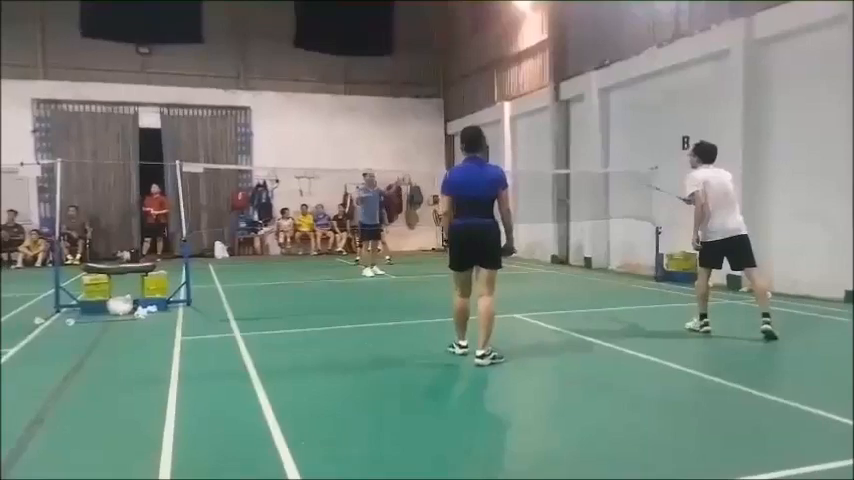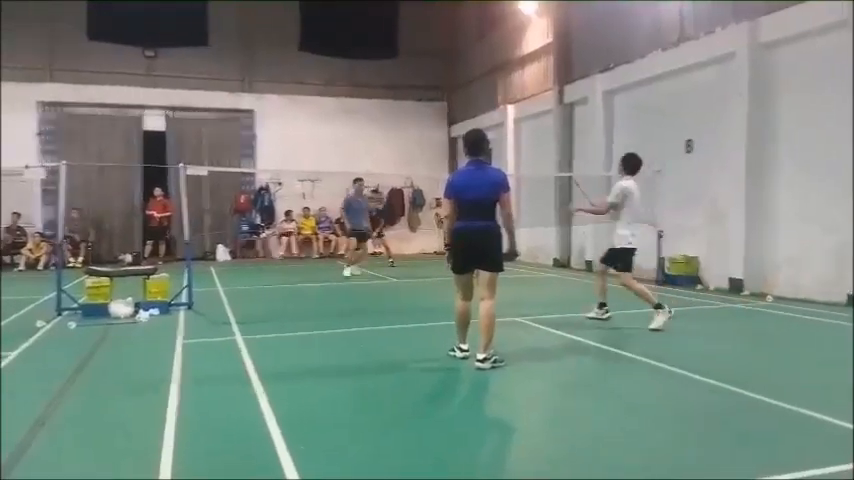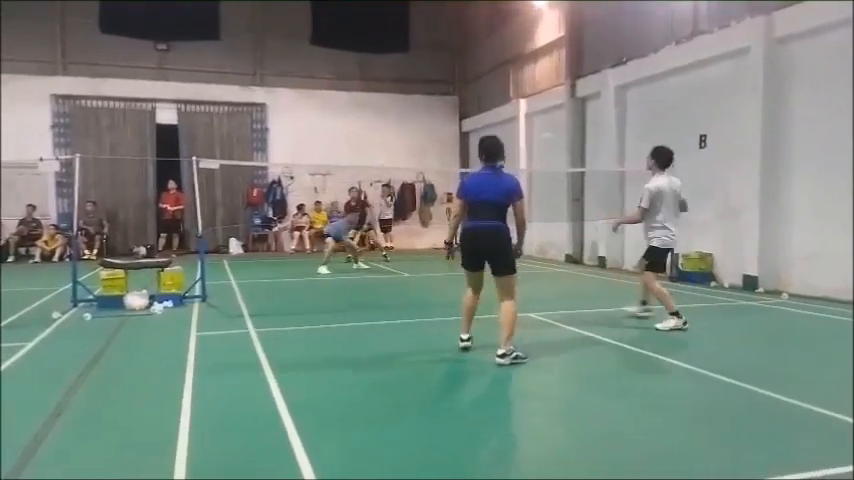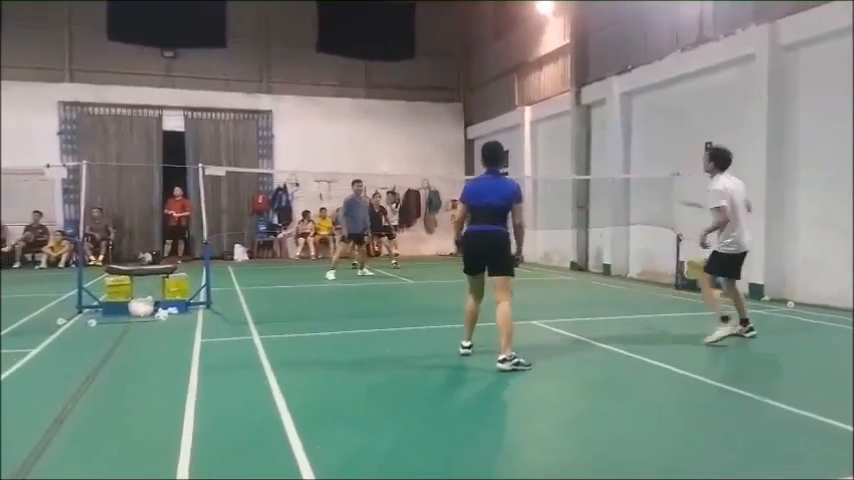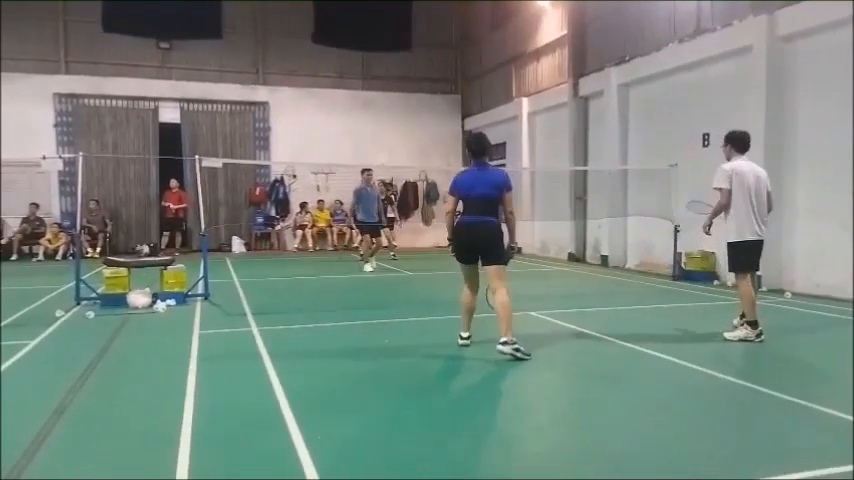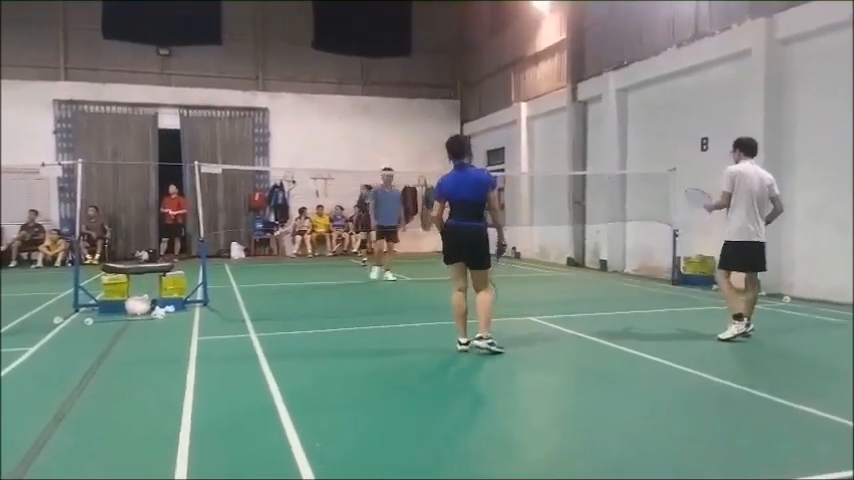
dt=0.7s
person 1, frame 1
left shoulder: (452, 175)
right shoulder: (496, 173)
left elbow: (445, 213)
right elbow: (505, 210)
left wrist: (450, 239)
right wrist: (509, 239)
left hip: (460, 235)
right hip: (487, 234)
left knee: (461, 293)
right knee: (486, 294)
left ankle: (461, 342)
right ankle: (483, 351)
person 1, frame 2
left shoulder: (455, 179)
right shoulder: (498, 177)
left elbow: (449, 216)
right elbow: (507, 214)
left wrist: (448, 245)
right wrist: (512, 243)
left hip: (462, 238)
right hip: (488, 238)
left knee: (463, 296)
right knee: (487, 298)
left ankle: (461, 346)
right ankle: (484, 354)
person 1, frame 3
left shoulder: (468, 181)
right shoulder: (511, 183)
left elbow: (457, 215)
right elbow: (521, 220)
left wrist: (449, 241)
right wrist: (520, 244)
left hip: (471, 238)
right hip: (498, 238)
left knee: (472, 288)
right knee: (508, 297)
left ankle: (465, 336)
right ankle: (505, 350)
person 1, frame 4
left shoulder: (471, 186)
right shoulder: (512, 187)
left elbow: (460, 219)
right elbow: (518, 224)
left wrist: (459, 242)
right wrist: (519, 251)
left hip: (472, 240)
right hip: (497, 242)
left knee: (474, 295)
right knee: (503, 300)
left ankle: (466, 342)
right ankle: (506, 356)
person 1, frame 5
left shoulder: (460, 178)
right shoulder: (501, 176)
left elbow: (449, 211)
right elbow: (509, 212)
left wrist: (451, 239)
right wrist: (512, 241)
left hip: (464, 232)
right hip: (490, 232)
left knee: (470, 286)
right knee: (499, 288)
left ankle: (465, 333)
right ankle: (506, 339)
person 1, frame 6
left shoulder: (445, 182)
right shoulder: (484, 177)
left elbow: (437, 216)
right elbow: (494, 210)
right wrist: (501, 237)
left hip: (453, 234)
right hip: (476, 234)
left knee: (459, 289)
right knee: (483, 289)
left ankle: (462, 339)
right ankle: (483, 335)
person 2, frame 1
left shoulder: (695, 176)
right shoulder: (726, 174)
left elbow: (701, 205)
left wrist: (695, 233)
left hip: (713, 234)
right hip: (737, 231)
left knee: (703, 275)
right knee: (753, 275)
left ankle: (702, 320)
right ankle: (766, 320)
person 2, frame 2
left shoulder: (622, 185)
right shoulder: (633, 187)
left elbow: (604, 209)
left wrist: (581, 209)
left hip: (624, 242)
right hip: (621, 241)
left knee: (626, 281)
right knee: (601, 270)
left ankle: (661, 309)
right ankle: (602, 308)
person 2, frame 3
left shoulder: (651, 187)
right shoulder: (675, 182)
left elbow: (638, 217)
right elbow: (683, 207)
left wrist: (619, 221)
left hip: (659, 240)
right hip: (666, 237)
left knee: (649, 279)
right knee: (643, 267)
left ankle: (676, 317)
right ankle: (644, 305)
person 2, frame 4
left shoulder: (717, 187)
right shoulder: (736, 182)
left elbow: (724, 218)
right elbow: (747, 208)
left wrist: (705, 232)
left hip: (728, 245)
right hip: (741, 244)
left knee: (706, 282)
right knee: (730, 284)
left ankle: (725, 323)
right ankle: (745, 324)
person 2, frame 5
left shoulder: (728, 168)
right shoulder: (760, 171)
left elbow: (724, 201)
right elbow: (769, 205)
left wrist: (709, 219)
left hip: (739, 233)
right hip: (758, 232)
left knee: (742, 277)
right knee: (749, 276)
left ankle: (752, 328)
right ankle: (746, 317)
person 2, frame 6
left shoulder: (733, 171)
right shoulder: (766, 176)
left elbow: (725, 202)
right elbow: (778, 207)
left wrist: (712, 206)
left hip: (737, 235)
right hip: (757, 236)
left knee: (723, 276)
right knee: (752, 279)
left ankle: (739, 320)
right ankle: (746, 322)
